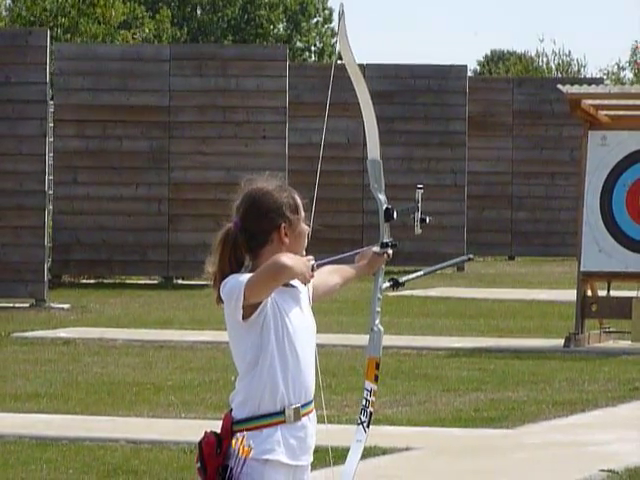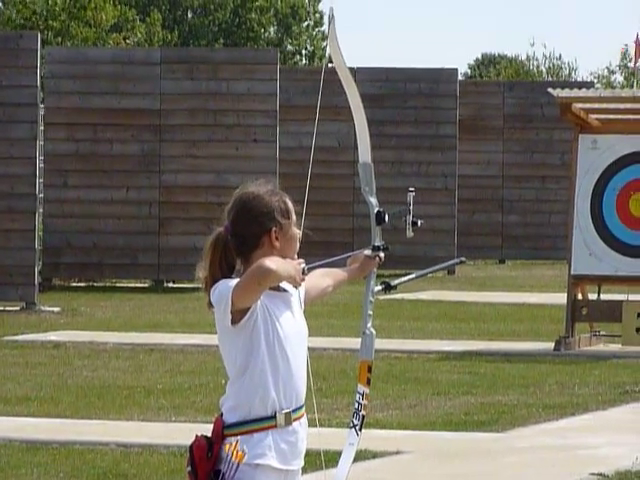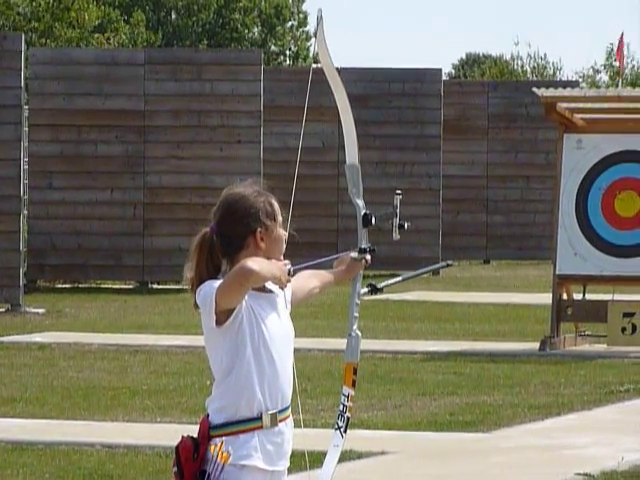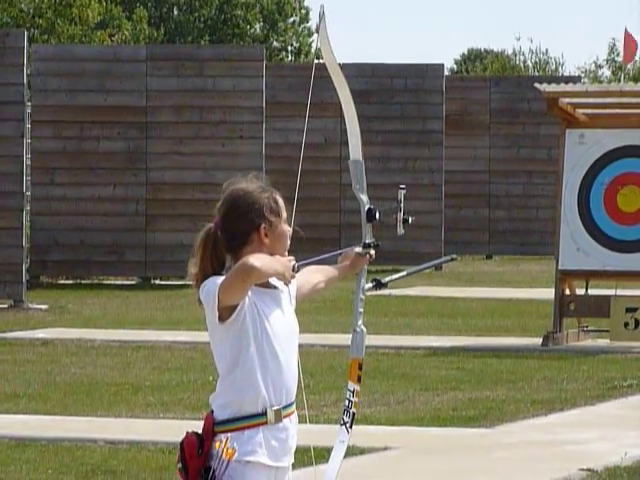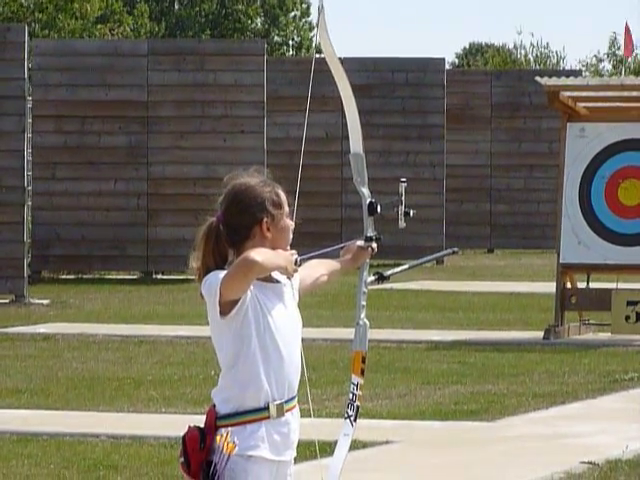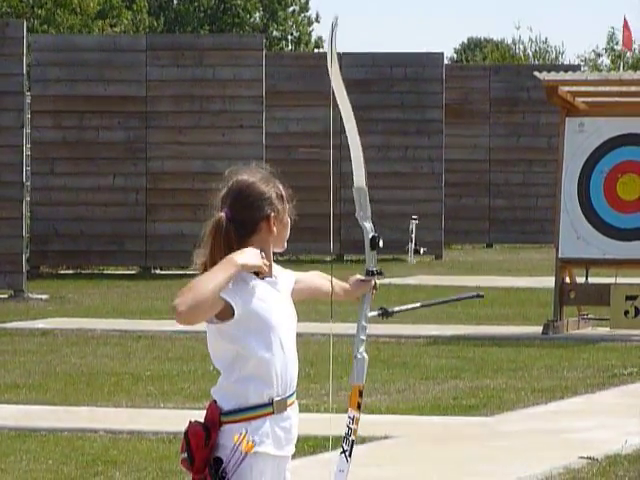
dt=0.4s
person 1, frame 1
left shoulder: (296, 285)
right shoulder: (239, 289)
left elbow: (330, 277)
right elbow: (280, 266)
left wrist: (363, 266)
right wrist: (297, 266)
left hip: (296, 440)
right hip: (262, 448)
person 1, frame 2
left shoulder: (288, 289)
right shoulder: (230, 295)
left elbow: (321, 281)
right elbow: (265, 270)
left wrist: (354, 270)
right wrist: (286, 269)
left hip: (288, 443)
right hip: (253, 452)
person 1, frame 3
left shoulder: (274, 291)
right shoulder: (215, 296)
left elbow: (308, 282)
right elbow: (247, 271)
left wrist: (340, 273)
right wrist: (271, 270)
left hip: (274, 444)
right hip: (239, 453)
person 1, frame 4
left shoulder: (280, 287)
right shoulder: (220, 293)
left elbow: (313, 277)
right elbow: (249, 268)
left wrist: (344, 268)
right wrist: (275, 265)
left hip: (279, 439)
right hip: (243, 447)
person 1, frame 5
left shoulder: (283, 281)
right shoulder: (222, 287)
left elbow: (316, 270)
right elbow: (251, 263)
left wrist: (346, 261)
right wrist: (280, 260)
left hip: (279, 433)
right hip: (244, 441)
person 1, frame 6
left shoulder: (277, 278)
right shoulder: (230, 288)
left elbow: (311, 282)
right elbow: (184, 309)
left wrist: (347, 289)
right wrist: (231, 262)
left hip: (278, 429)
right hip: (246, 435)
